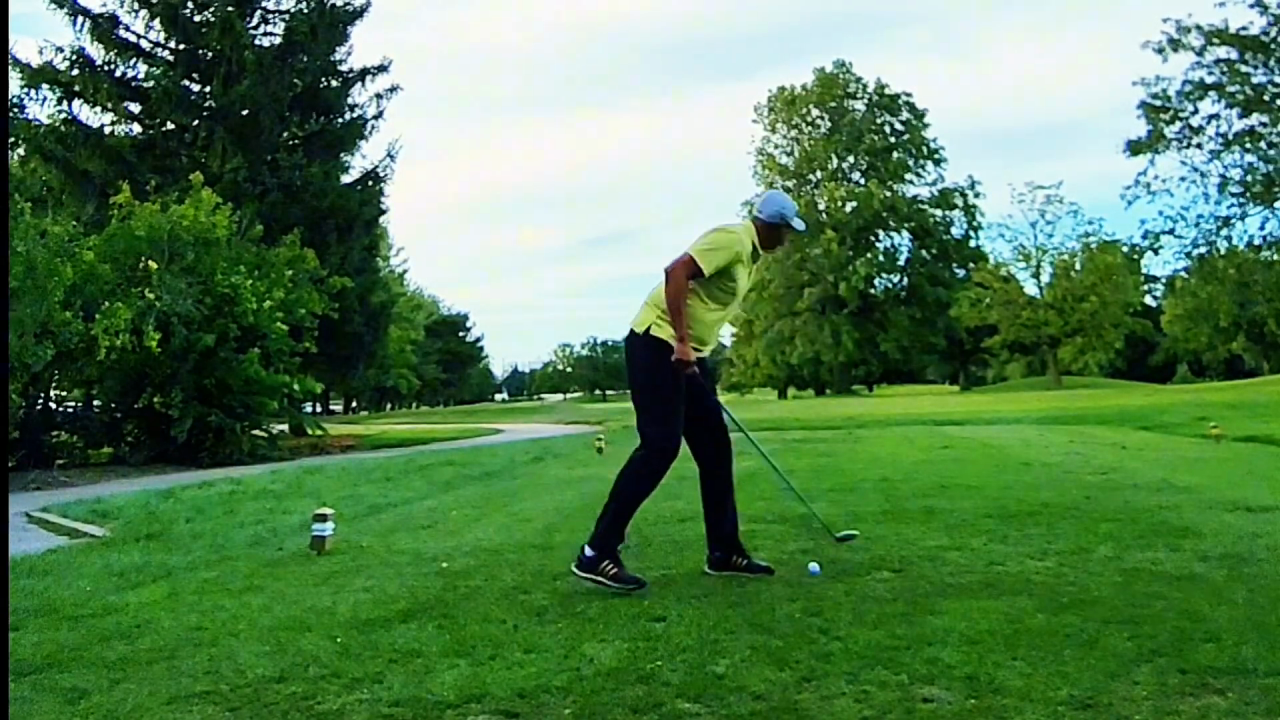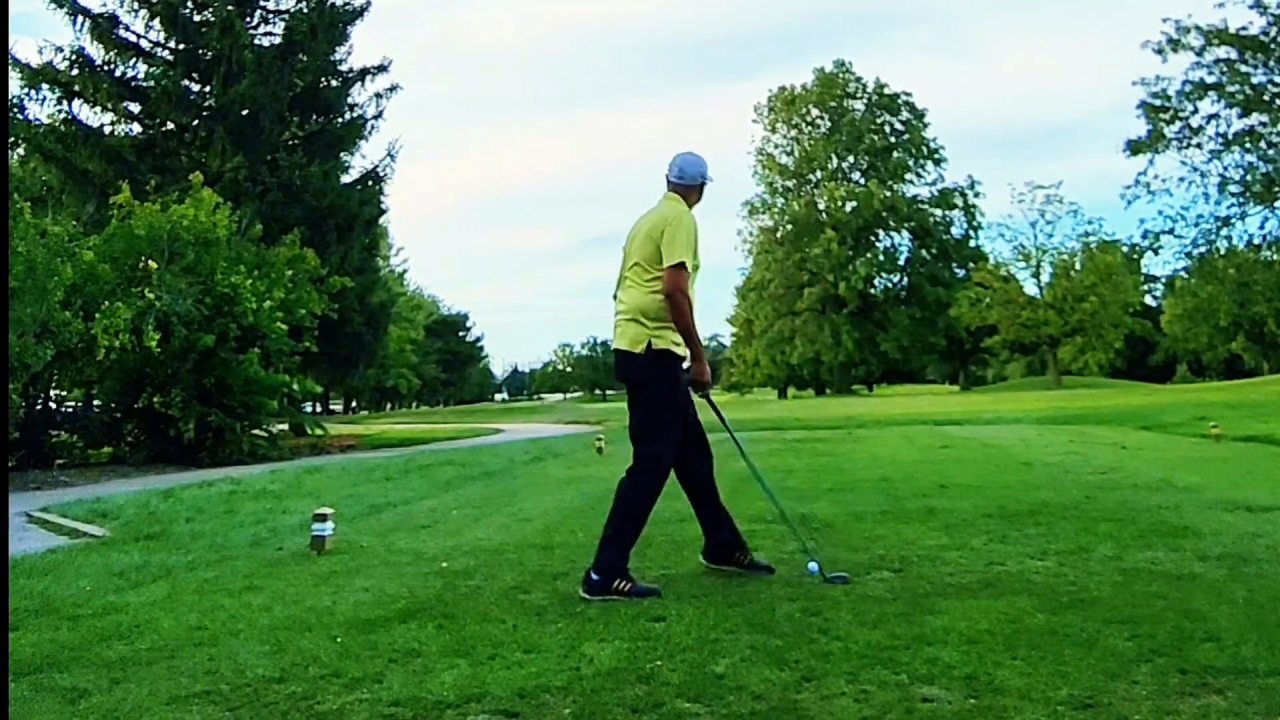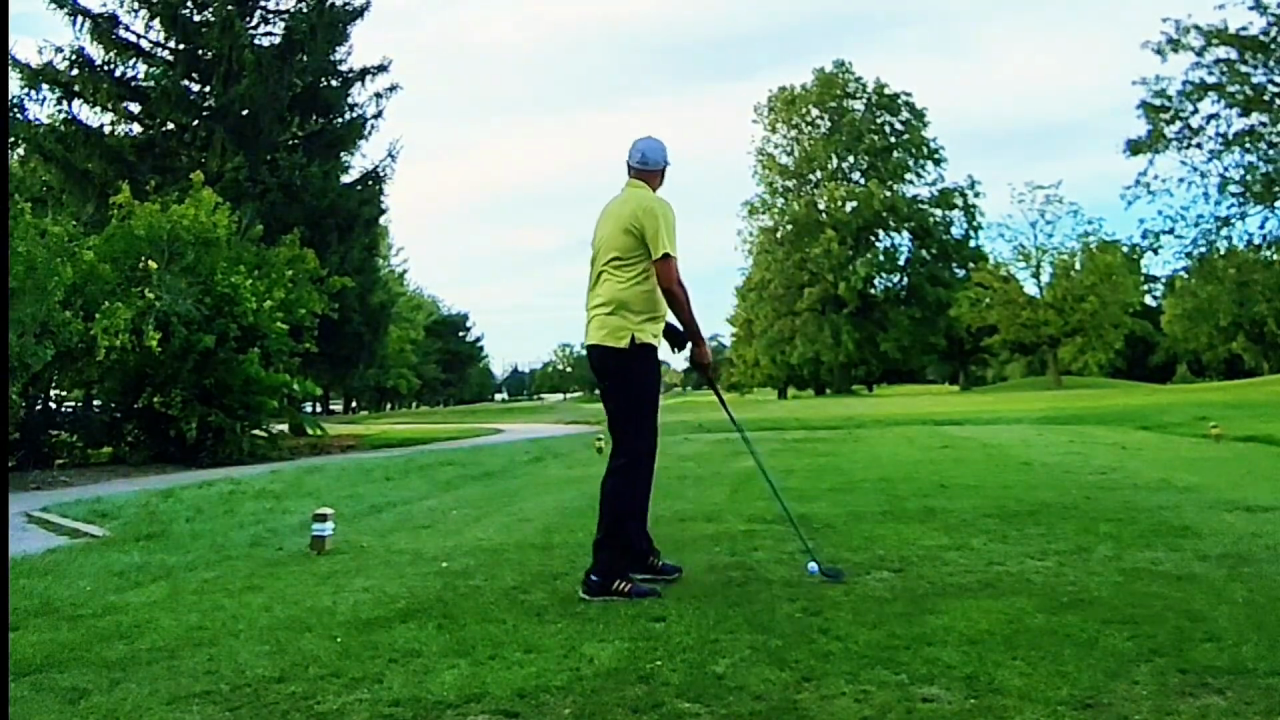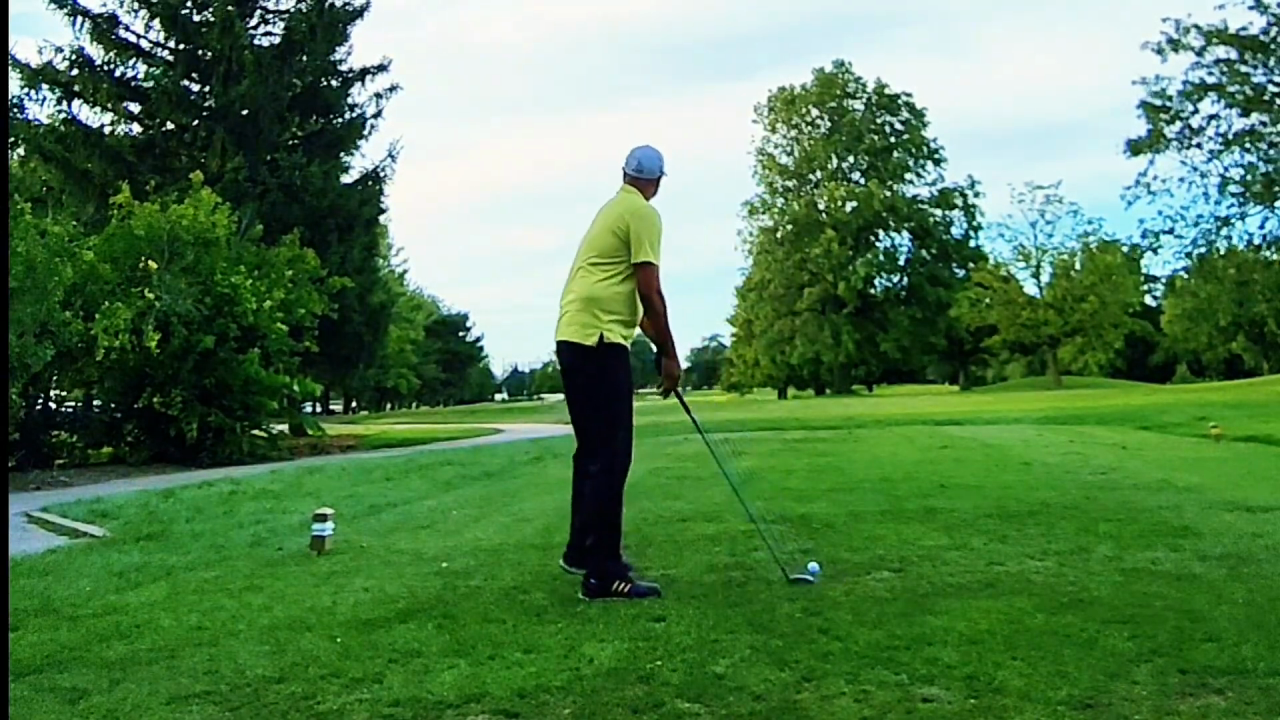
dt=0.3s
person 1, frame 1
left shoulder: (748, 254)
right shoulder: (732, 238)
right elbow: (676, 272)
right wrist: (681, 341)
left hip: (682, 351)
right hip: (657, 343)
left knee: (716, 448)
right knee: (659, 448)
left ankle: (724, 551)
right ankle: (597, 552)
person 1, frame 2
left shoulder: (650, 218)
right shoulder: (679, 219)
right elbow: (674, 289)
right wrist: (698, 356)
left hip: (643, 347)
right hip: (653, 349)
left knee: (692, 451)
right knee: (653, 461)
left ankle: (723, 545)
right ankle: (605, 572)
person 1, frame 3
left shoulder: (611, 209)
right shoulder: (655, 208)
right elbow: (670, 284)
left wrist: (664, 326)
right wrist: (698, 340)
left hip: (603, 339)
right hip: (628, 343)
left knee: (633, 451)
right knee: (632, 456)
left ankle: (635, 553)
right ankle: (604, 572)
person 1, frame 4
left shoulder: (611, 208)
right shoulder: (643, 214)
right elbow: (649, 292)
left wrist: (648, 333)
right wrist: (670, 355)
left hip: (574, 339)
right hip: (598, 342)
left knee: (594, 450)
right knee: (609, 456)
left ankle: (584, 549)
right ankle: (602, 573)
